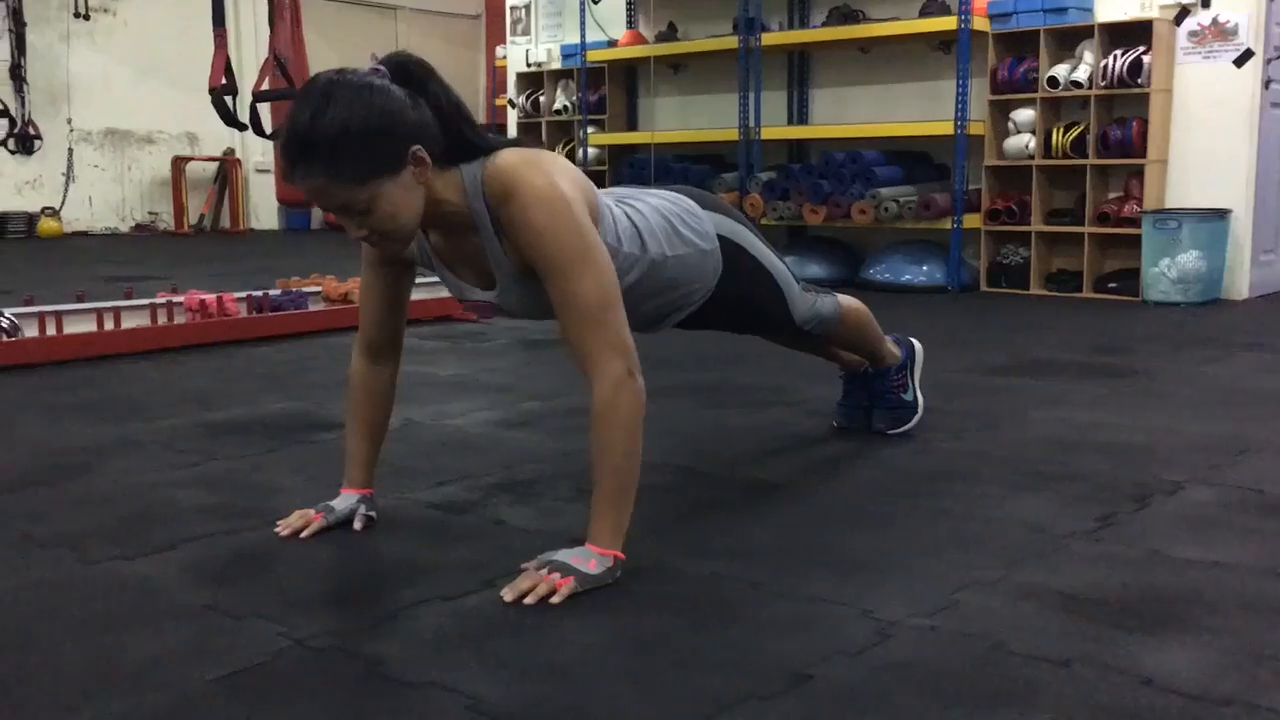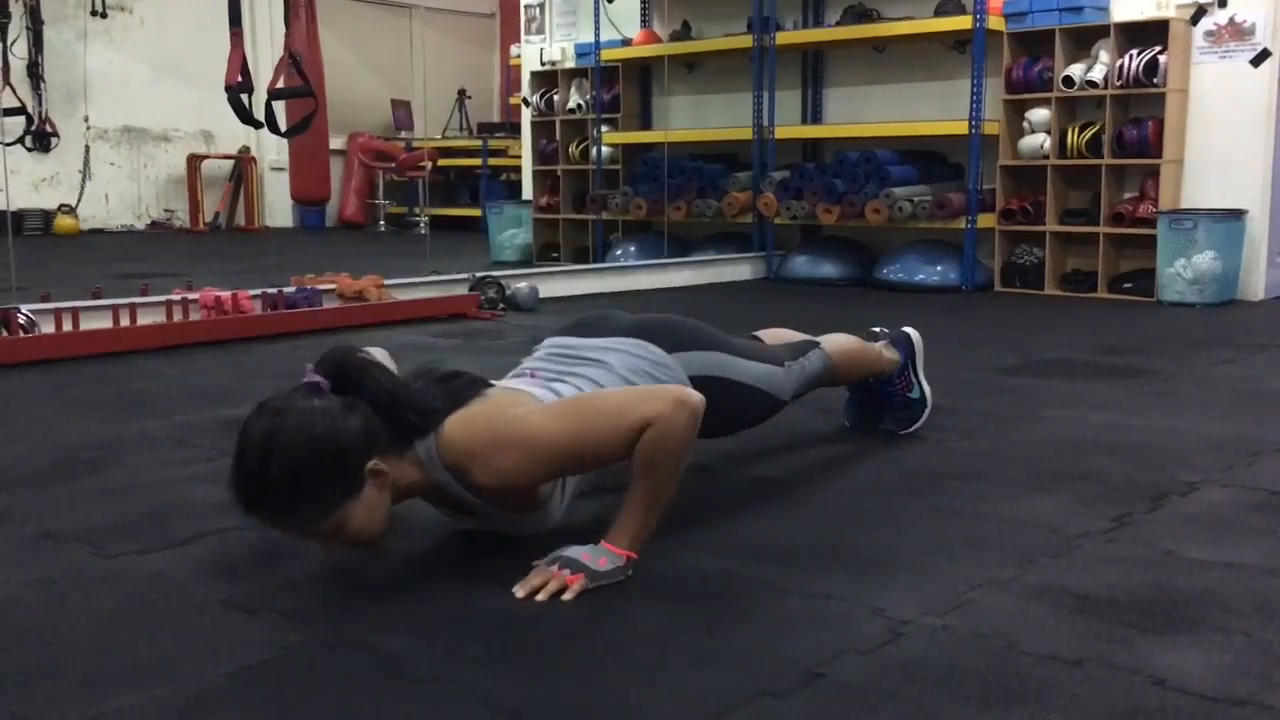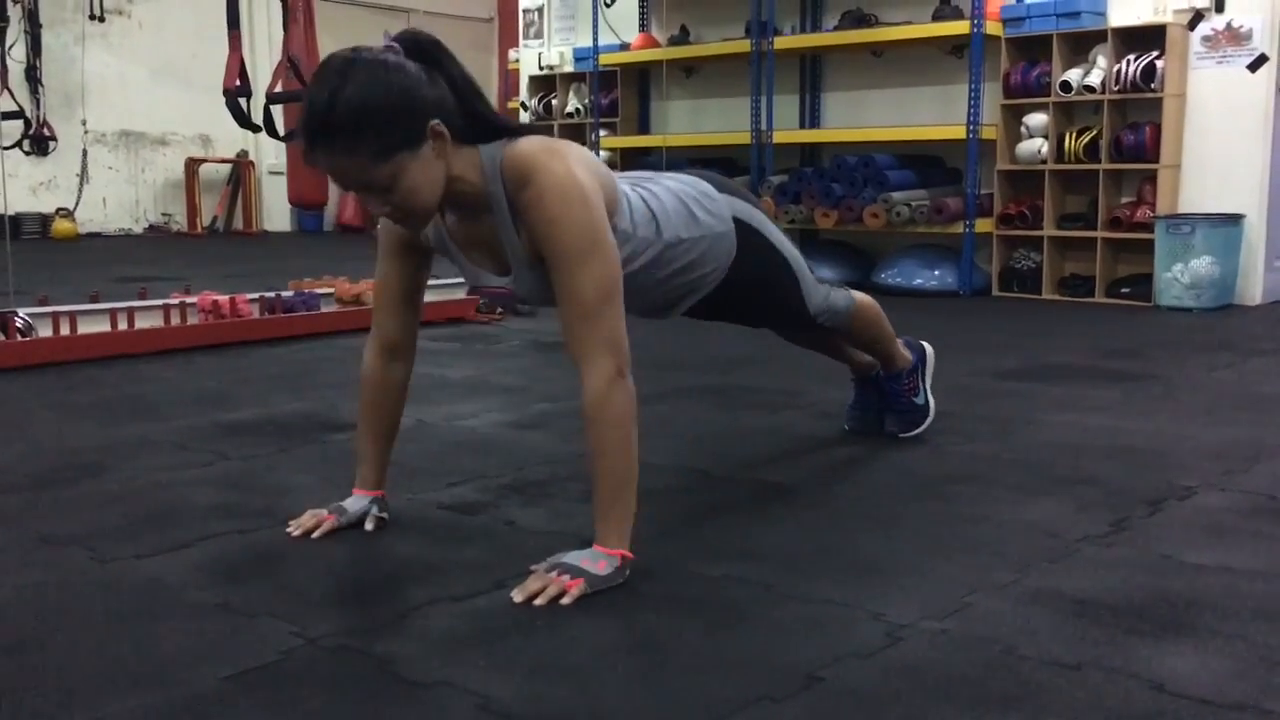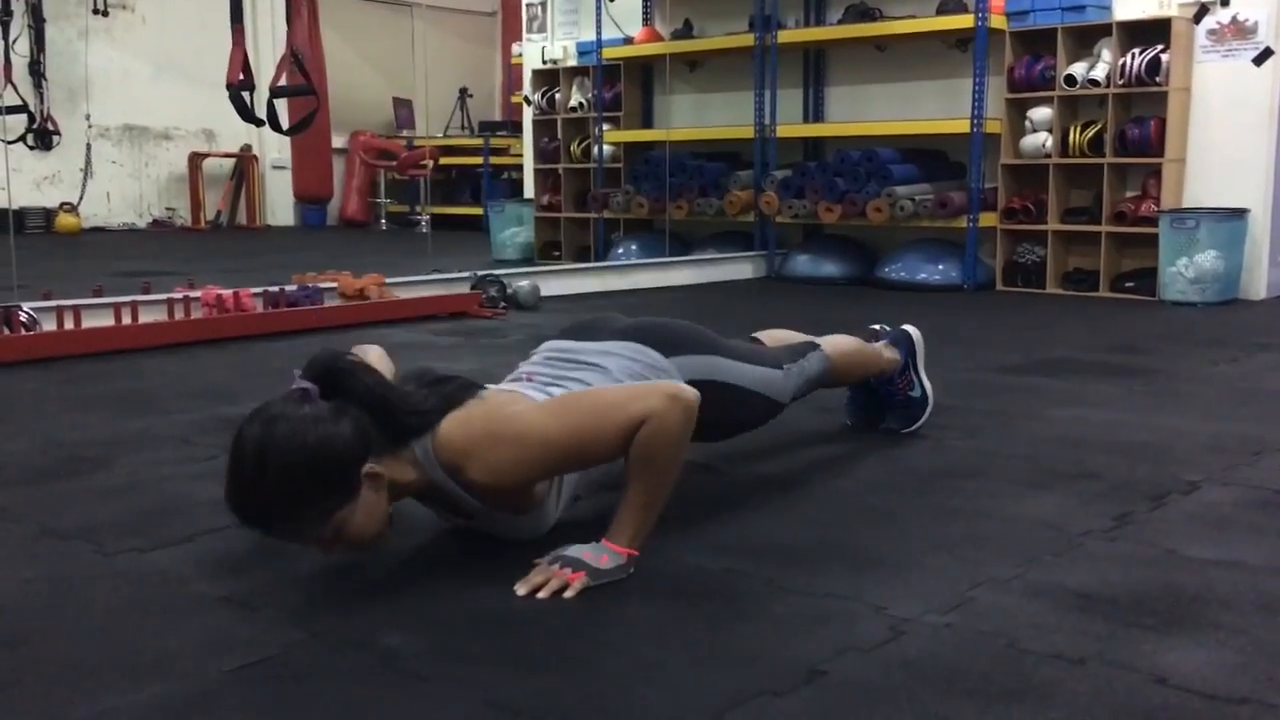
dt=0.7s
person 1, frame 1
left shoulder: (531, 196)
right shoulder: (399, 206)
left elbow: (614, 374)
right elbow: (375, 356)
left wrist: (602, 549)
right wrist: (355, 489)
left hip: (699, 248)
right hip: (633, 259)
left knee: (803, 315)
right knee: (786, 332)
left ankle: (891, 361)
right ankle: (858, 374)
person 1, frame 2
left shoulder: (486, 450)
right shoulder: (373, 422)
left elbow: (681, 409)
right elbow: (371, 358)
left wrist: (615, 551)
right wrist: (350, 512)
left hip: (672, 370)
right hip: (585, 352)
left knee: (791, 372)
right knee: (764, 353)
left ankle: (890, 354)
right ankle: (872, 355)
person 1, frame 3
left shoulder: (547, 180)
right shoulder: (415, 198)
left elbow: (605, 370)
right elbow: (389, 349)
left wrist: (610, 551)
right wrist: (367, 492)
left hip: (716, 234)
right hip: (654, 262)
left knee: (816, 310)
right knee: (795, 329)
left ankle: (903, 363)
right ankle: (868, 372)
person 1, frame 4
left shoulder: (481, 450)
right shoulder: (368, 426)
left elbow: (675, 405)
right elbow: (366, 354)
left wrist: (618, 548)
right wrist: (347, 511)
left hip: (667, 373)
right hip: (579, 358)
left knee: (791, 374)
right knee: (759, 351)
left ankle: (891, 353)
right ankle: (874, 345)
